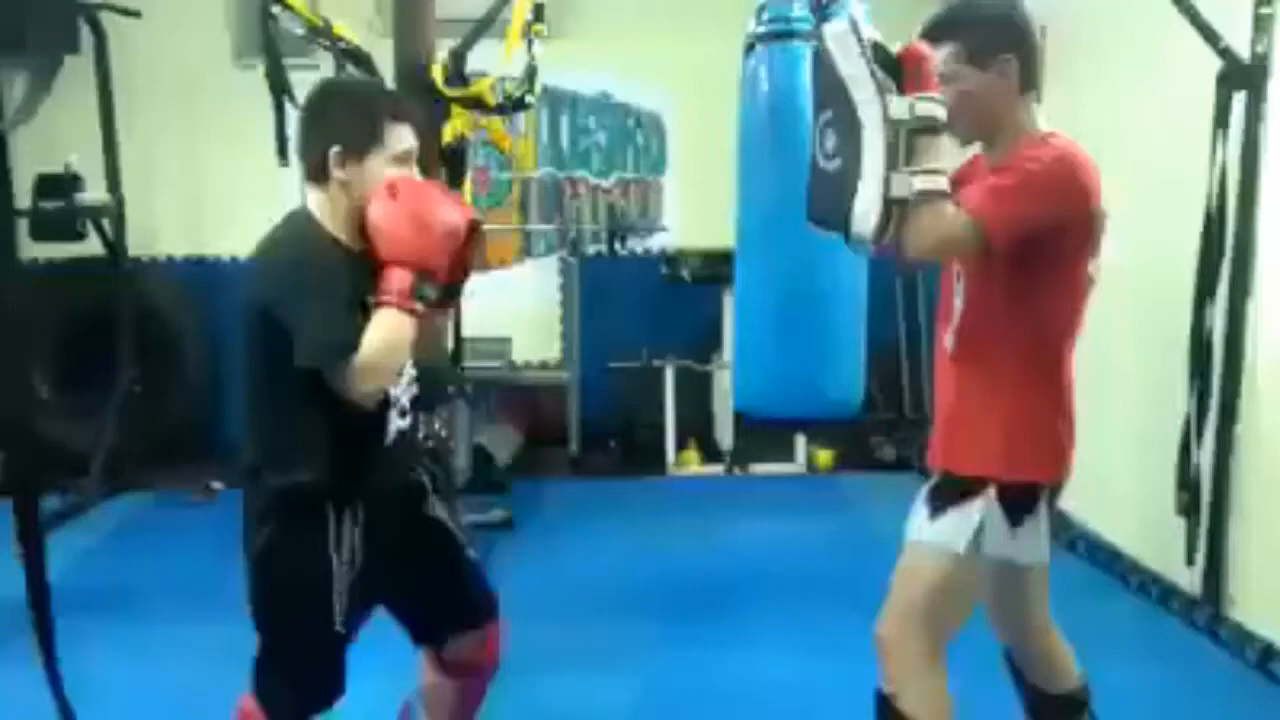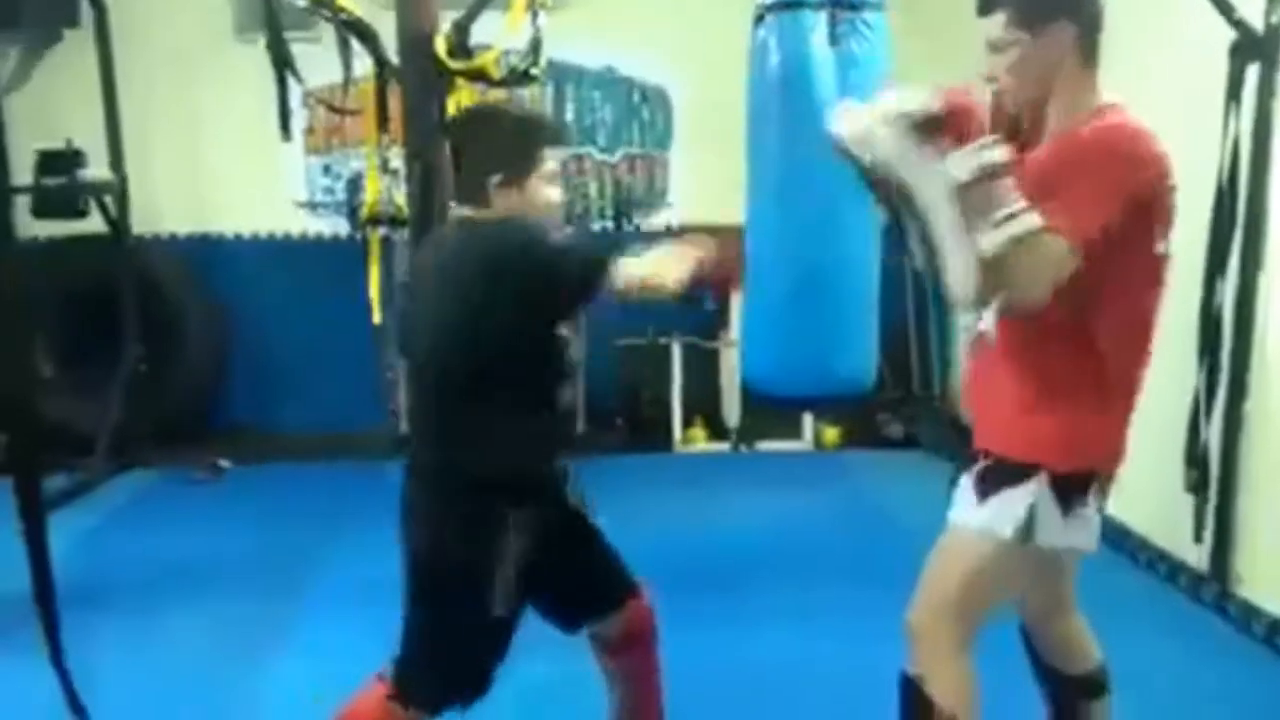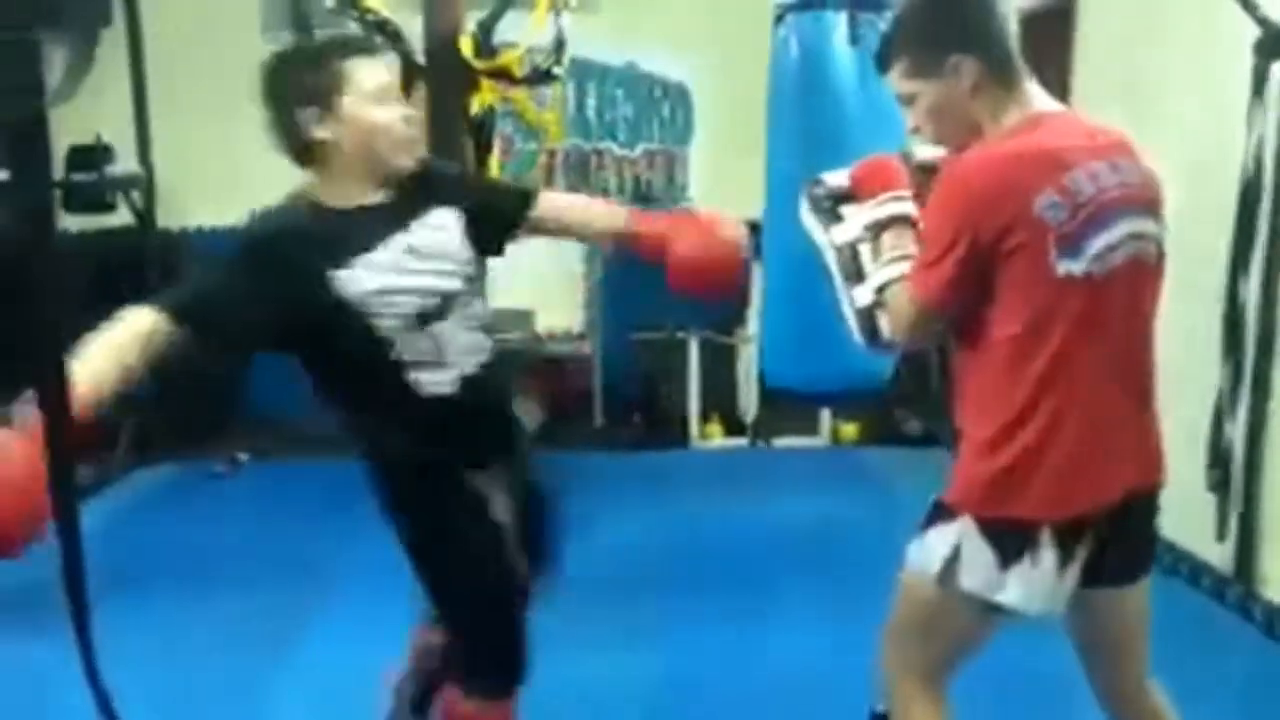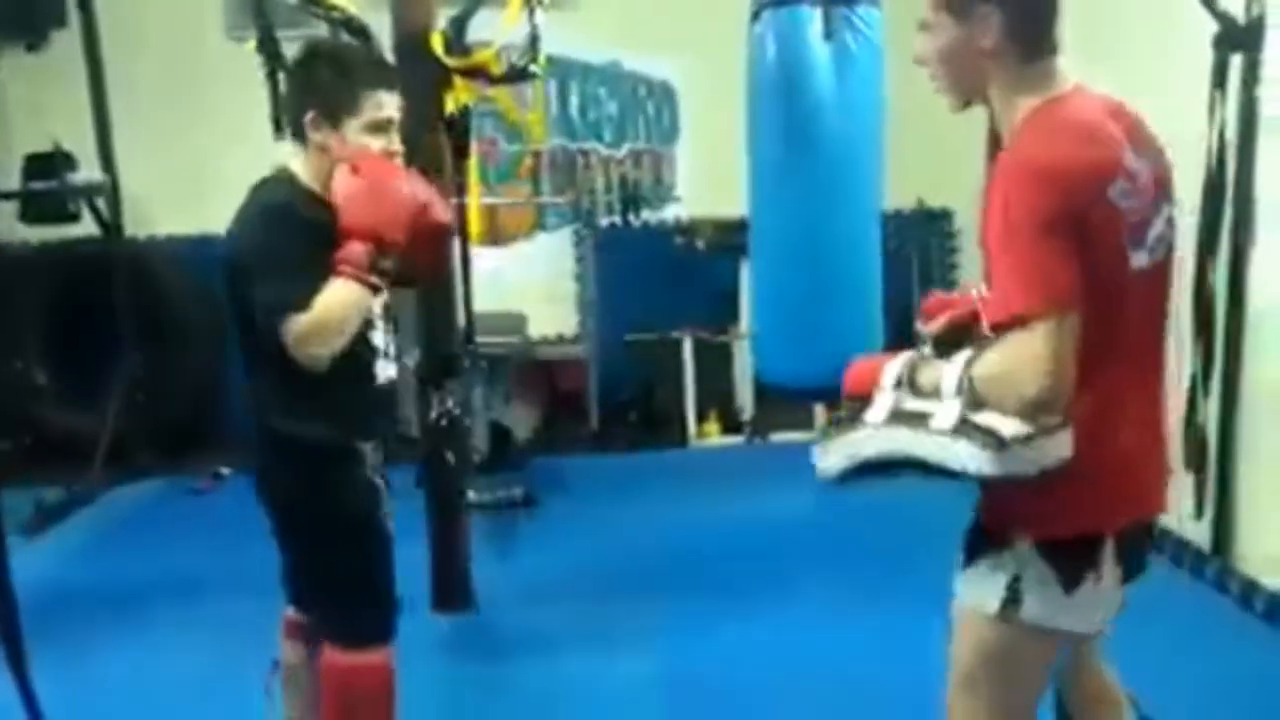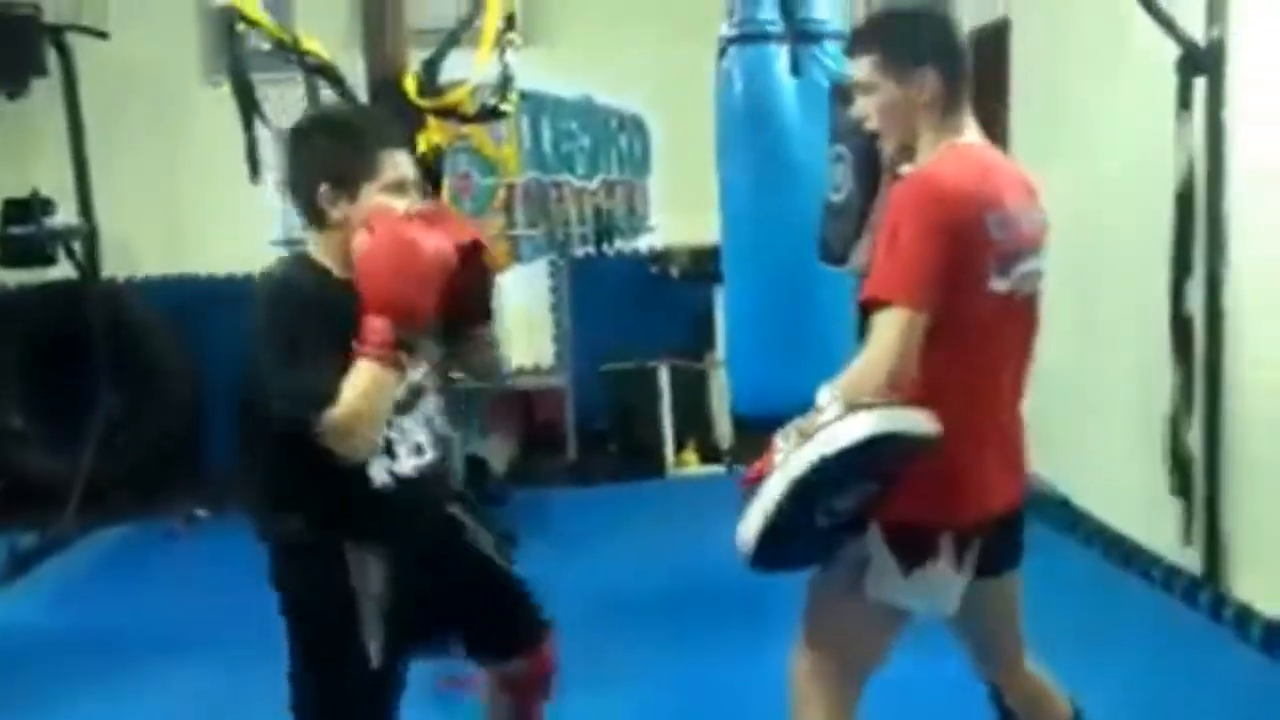
dt=1s
person 1, frame 1
left shoulder: (1053, 168)
right shoulder: (984, 171)
left elbow: (928, 240)
right elbow: (890, 234)
left hip: (1004, 452)
right hip: (986, 443)
left knee: (904, 639)
right knee: (1023, 625)
person 1, frame 2
left shoulder: (1107, 147)
right shoulder: (1062, 150)
left elbow: (1028, 283)
right elbow: (1006, 272)
left wrist: (971, 161)
right wrist: (918, 156)
left hip: (1050, 438)
right hip: (1038, 429)
left knee: (935, 626)
right knee: (1043, 606)
person 1, frame 3
left shoulder: (980, 178)
right shoulder: (1125, 161)
left elbow: (904, 326)
left wrist: (887, 212)
left hip: (1021, 488)
right hip: (1127, 475)
person 1, frame 4
left shoulder: (1032, 168)
right shoulder: (1116, 126)
left elbow: (1035, 381)
left wrist: (923, 377)
right wrist: (987, 314)
left hip: (1059, 491)
right hip: (1120, 467)
person 1, frame 5
left shoulder: (927, 191)
right shoulder: (1011, 185)
left elbow: (886, 371)
left wrist: (799, 440)
left hip: (921, 490)
right hip: (993, 480)
right knee: (1004, 662)
person 2, frame 1
left shoulder: (363, 244)
right shoulder: (294, 261)
left elbow: (406, 348)
right elbow: (363, 376)
left wrist: (437, 272)
right wrist: (409, 277)
left hip: (388, 488)
right hip: (314, 510)
left knee: (471, 635)
person 2, frame 2
left shoulder: (439, 259)
right shoulder: (507, 249)
right elbow: (639, 278)
right wrist: (698, 253)
left hip: (520, 494)
right hip: (476, 511)
left knee: (625, 620)
person 2, frame 3
left shoulder: (431, 189)
right shoulder: (282, 247)
left elbow: (545, 210)
right elbow: (149, 326)
left wrist: (651, 230)
left hip: (486, 430)
right hip: (430, 468)
left knee: (470, 620)
right knee: (492, 659)
person 2, frame 4
left shoulder: (342, 203)
right shoulder: (273, 218)
left elbow: (367, 313)
right elbow: (312, 341)
left wrist: (409, 242)
right wrist: (370, 247)
left hip: (339, 446)
right hip: (313, 454)
left knee: (317, 610)
right knee: (362, 619)
person 2, frame 5
left shoulder: (405, 269)
right shoulder: (289, 300)
right elbow: (349, 434)
left wrist: (470, 292)
right wrist: (390, 320)
left hip: (425, 515)
right hip: (339, 550)
left knee: (528, 654)
